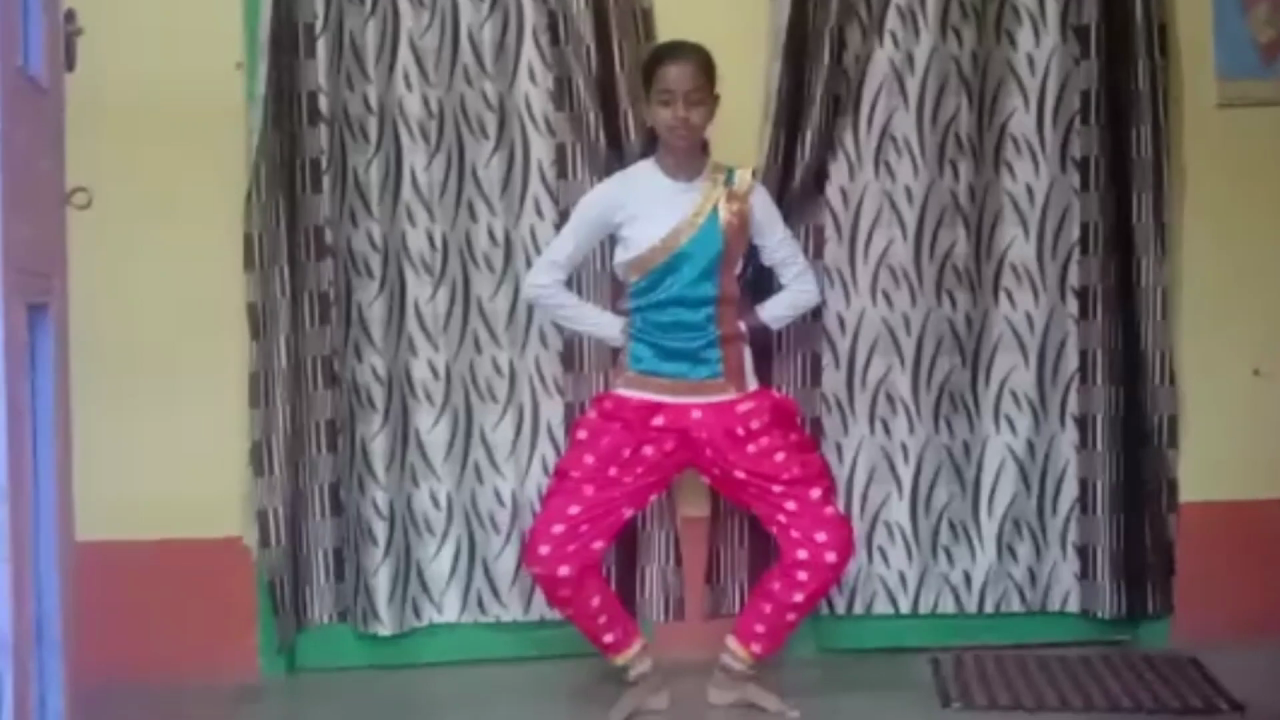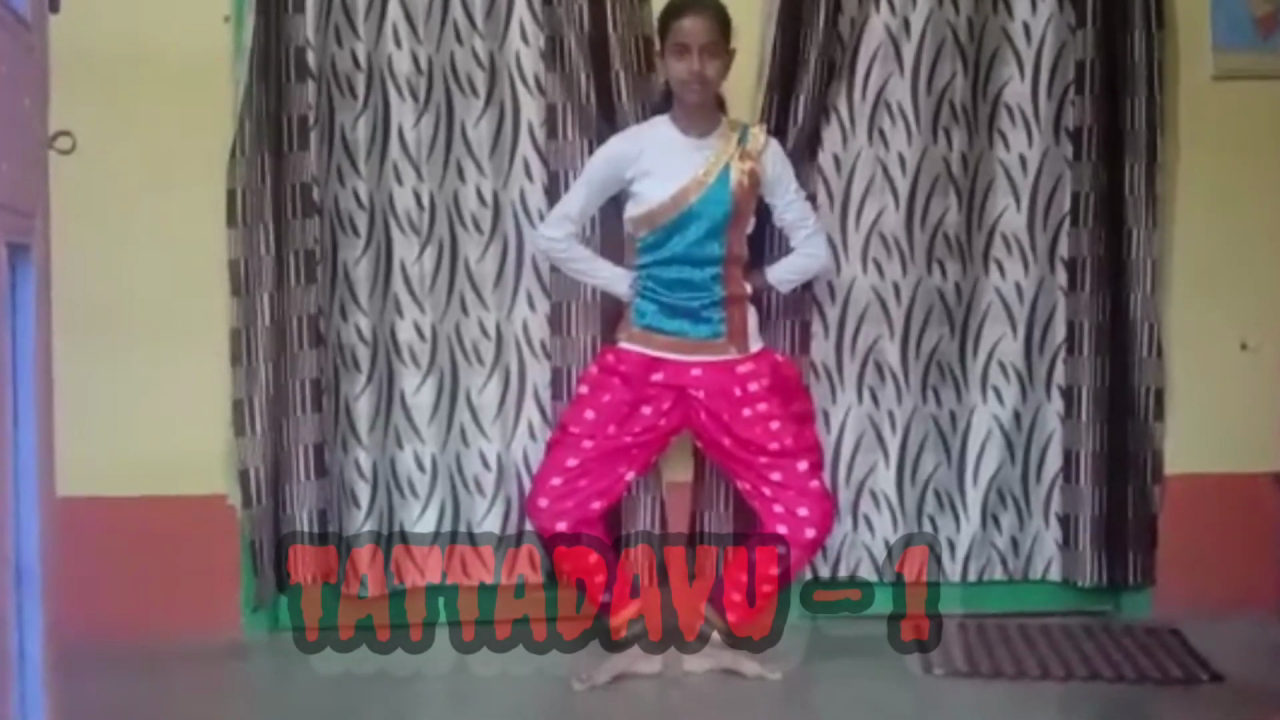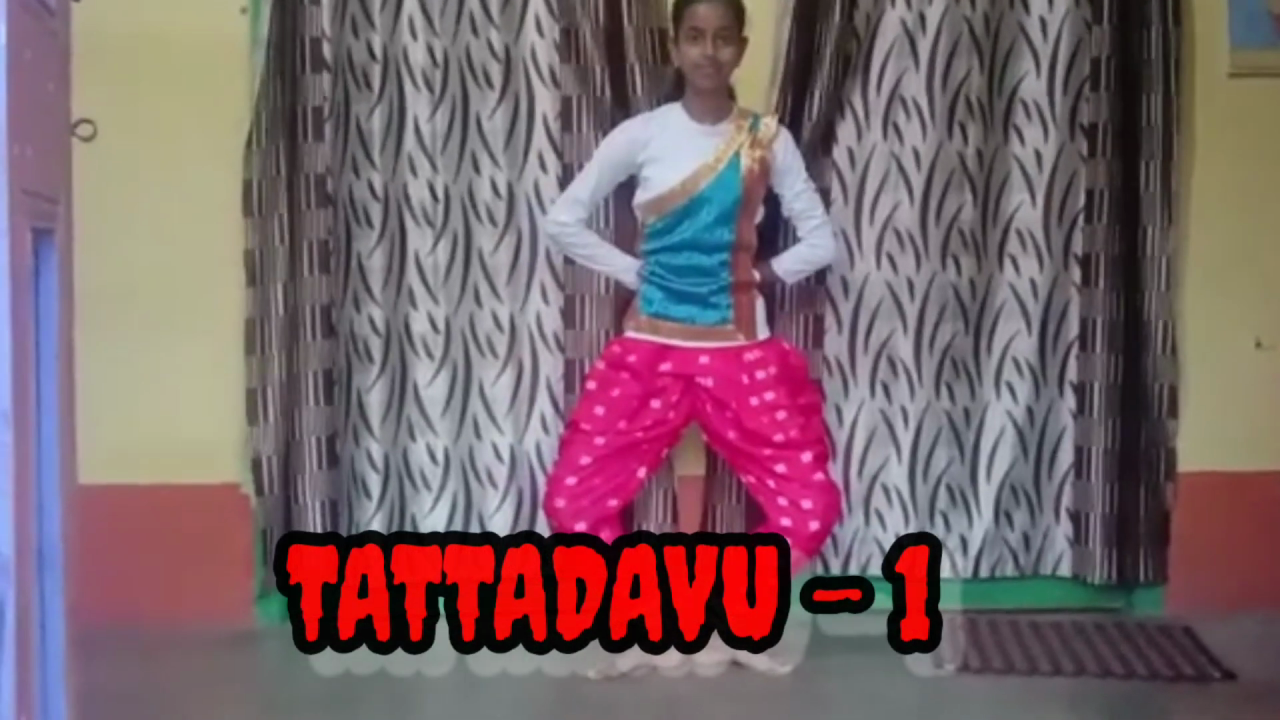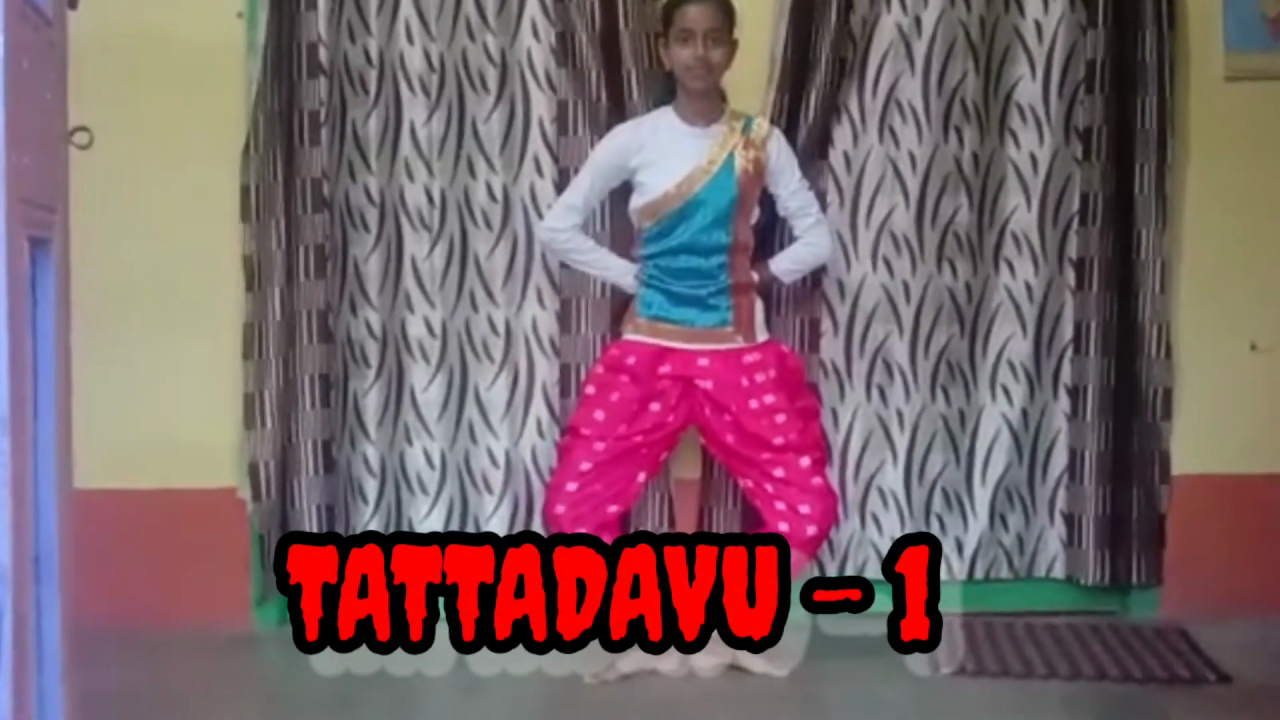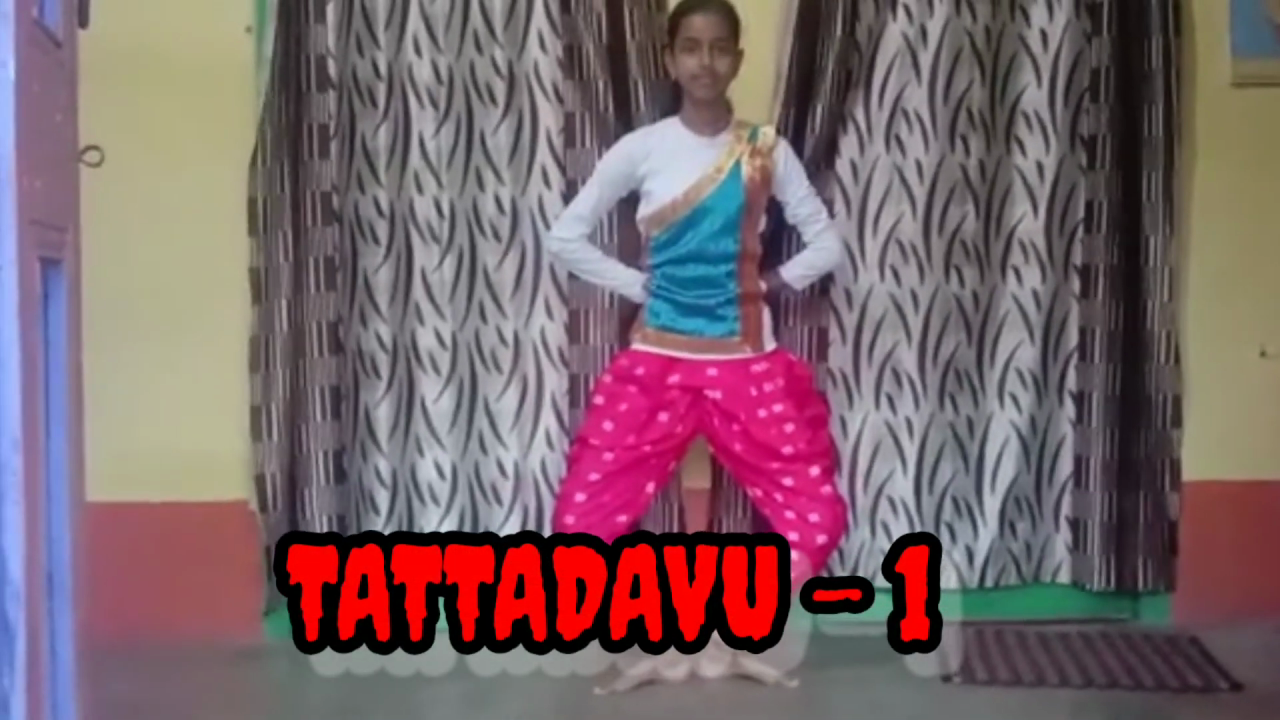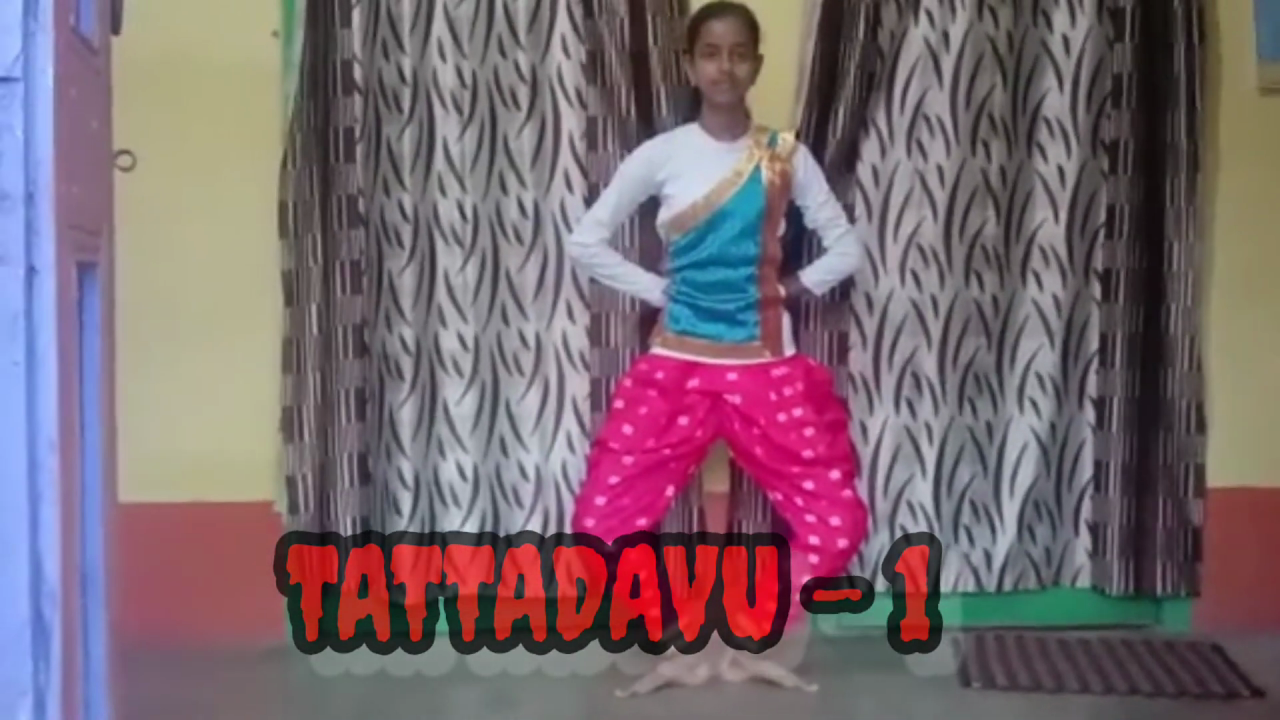
dt=0.7s
person 1, frame 1
left shoulder: (743, 193)
right shoulder: (616, 195)
left elbow: (804, 285)
right elbow: (541, 284)
left wrist: (747, 320)
right wrist: (617, 328)
left hip: (732, 405)
right hip: (640, 406)
left knee: (825, 541)
right knee: (552, 554)
person 1, frame 2
left shoulder: (758, 152)
right shoulder: (630, 148)
left elbow: (814, 251)
right elbow: (553, 236)
left wrist: (753, 281)
right wrist: (626, 283)
left hip: (733, 364)
right hip: (642, 361)
left knee: (806, 514)
right knee: (555, 506)
left ankle: (717, 632)
person 1, frame 3
left shoulder: (768, 140)
right shoulder: (641, 135)
left elbow: (821, 242)
right elbow: (562, 221)
left wrist: (762, 272)
right wrist: (634, 271)
left hip: (740, 352)
right hip: (651, 350)
left knee: (811, 505)
right knee: (572, 502)
person 1, frame 4
left shoulder: (761, 141)
right shoulder: (634, 139)
left elbow: (818, 239)
right elbow: (557, 228)
left wrist: (760, 274)
right wrist: (631, 275)
left hip: (739, 353)
right hip: (649, 352)
left knee: (809, 507)
right knee: (572, 509)
person 1, frame 5
left shoulder: (767, 150)
right shoulder: (640, 149)
left elbow: (827, 244)
right elbow: (564, 238)
left wrist: (769, 283)
right wrist: (640, 285)
left hip: (746, 363)
right hip: (657, 362)
left knee: (818, 516)
right knee: (581, 519)
person 1, frame 6
left shoulder: (787, 156)
right shoulder: (660, 155)
left elbow: (846, 248)
right elbow: (585, 243)
left wrist: (790, 287)
right wrist: (660, 290)
left hip: (767, 368)
right hip: (677, 367)
left knee: (838, 523)
right knee: (601, 522)
